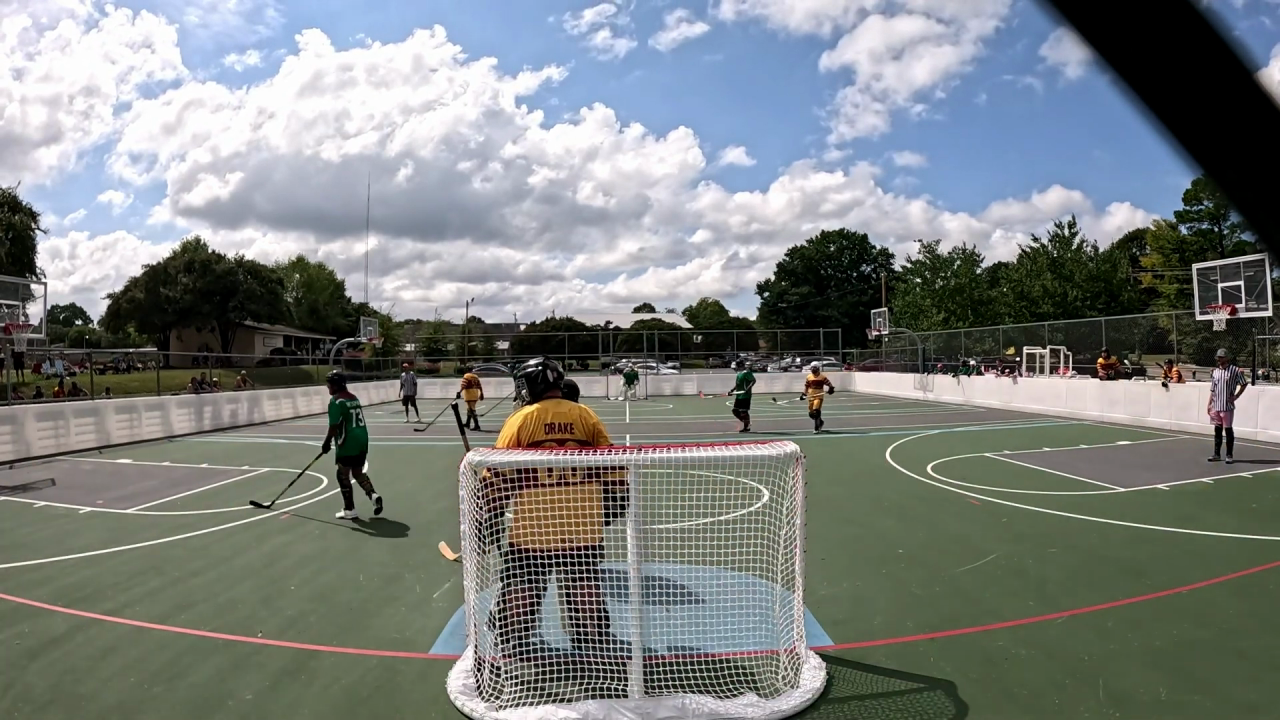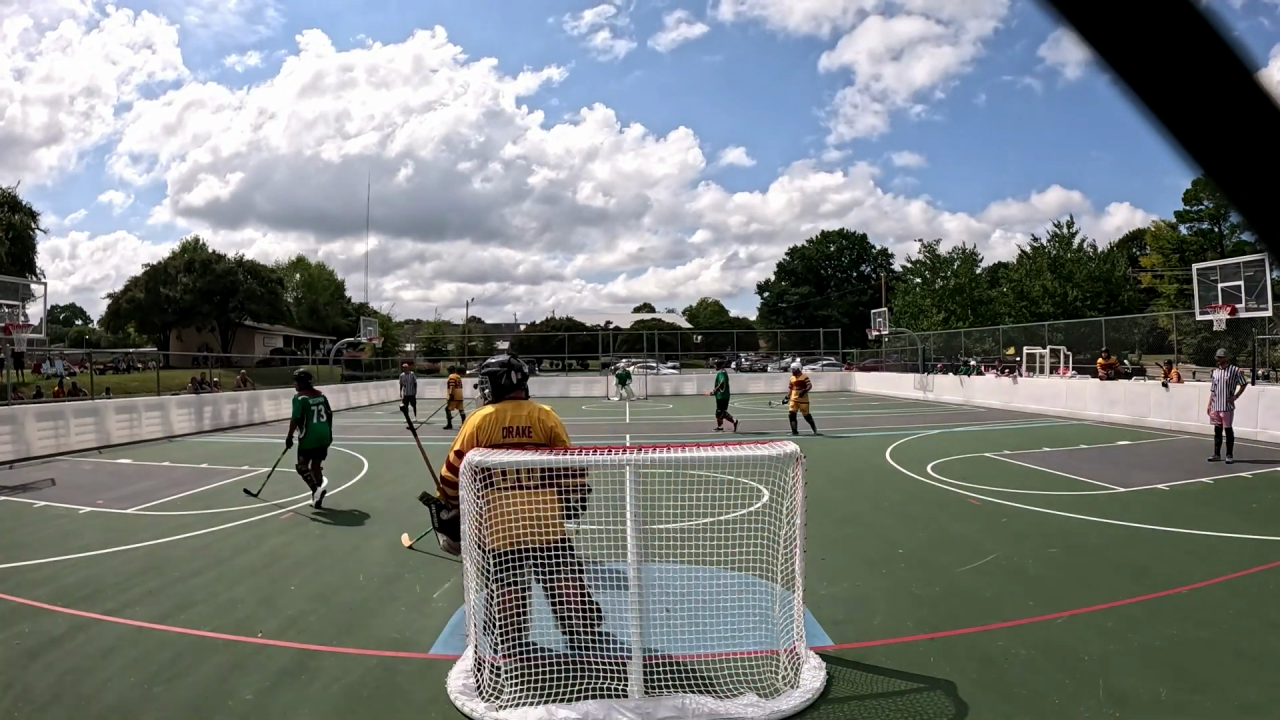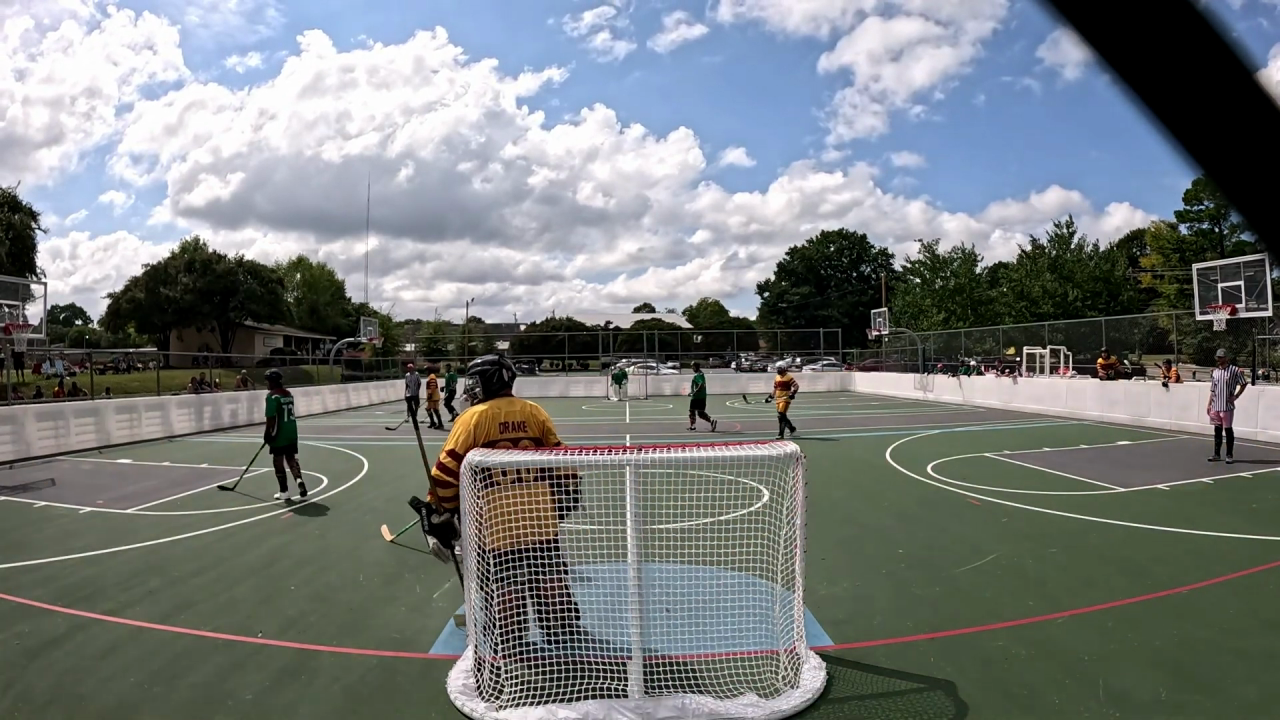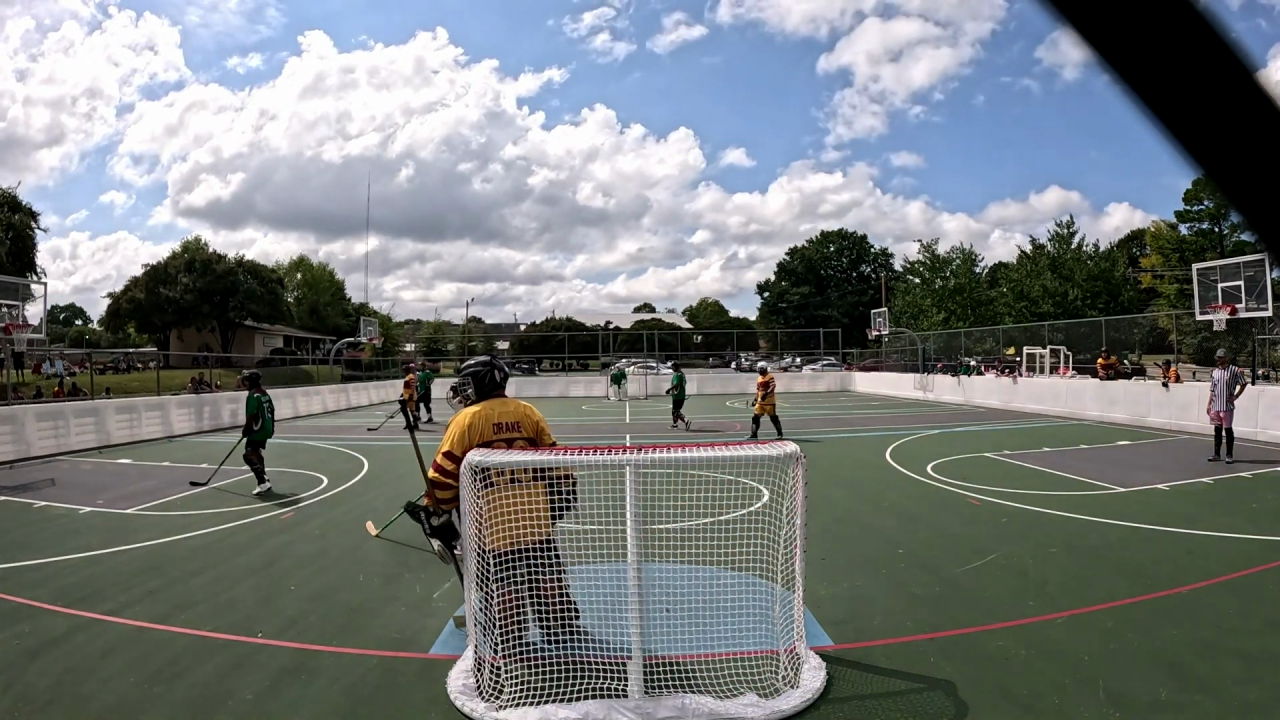
dt=0.5s
person 1, frame 1
left shoulder: (521, 419)
right shoulder: (586, 416)
left elbow: (497, 475)
right elbow: (610, 467)
left wrist: (486, 519)
right wrist: (613, 507)
left hip: (533, 520)
right hip: (582, 519)
left knee: (521, 585)
right knee: (584, 583)
left ankle: (515, 643)
right ankle: (593, 641)
person 1, frame 2
left shoulder: (480, 420)
right shoulder: (546, 416)
left elbow: (454, 472)
right elbow: (570, 465)
left wrist: (448, 510)
right wrist: (572, 501)
left hip: (498, 515)
right hip: (545, 511)
left knee: (506, 582)
right knee: (562, 572)
left ankle: (512, 642)
right ankle: (582, 628)
person 1, frame 3
left shoulder: (473, 418)
right shoulder: (535, 412)
left elbow: (448, 471)
left wrist: (439, 513)
right wrist: (566, 497)
left hip: (494, 510)
right hip: (538, 505)
left knee: (502, 579)
right knee: (548, 571)
left ankle: (508, 639)
right ankle: (561, 627)
person 1, frame 4
left shoulder: (467, 419)
right shoulder: (528, 412)
left elbow: (445, 472)
left wrist: (436, 514)
right wrist: (562, 492)
left hip: (491, 508)
right hip: (533, 504)
left knee: (500, 576)
right knee: (544, 568)
left ankle: (507, 638)
right ankle: (560, 626)
